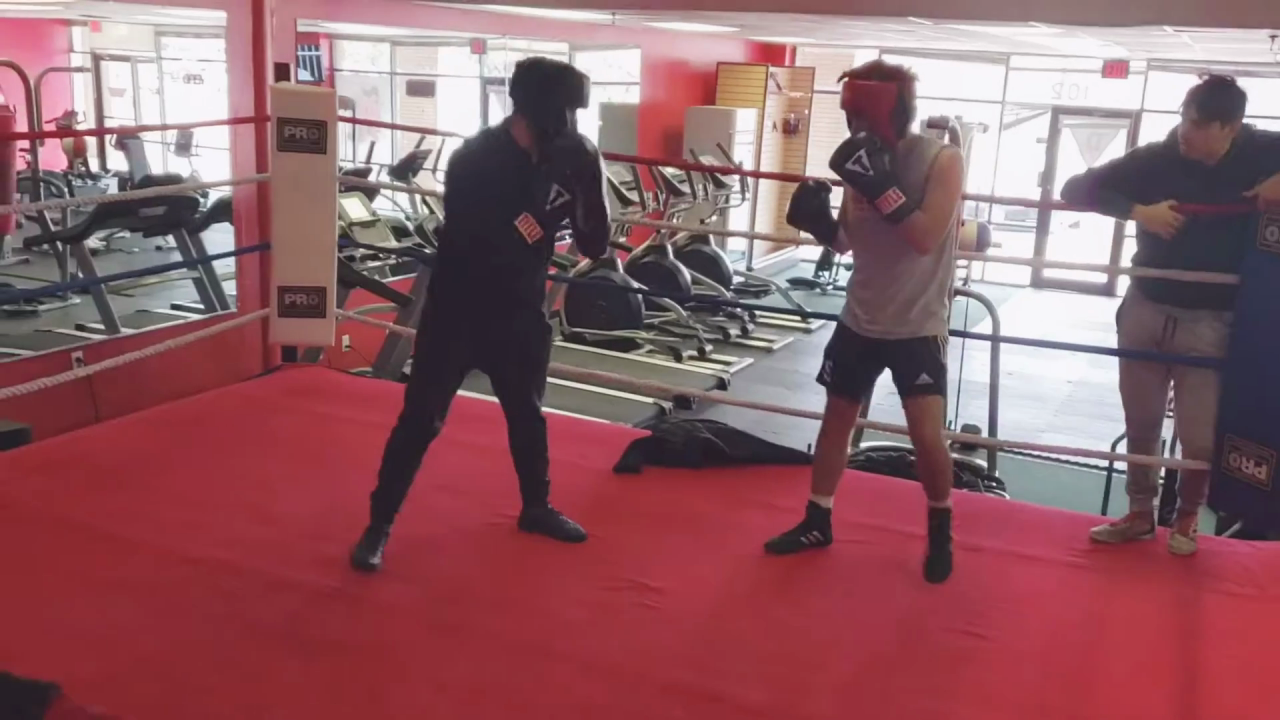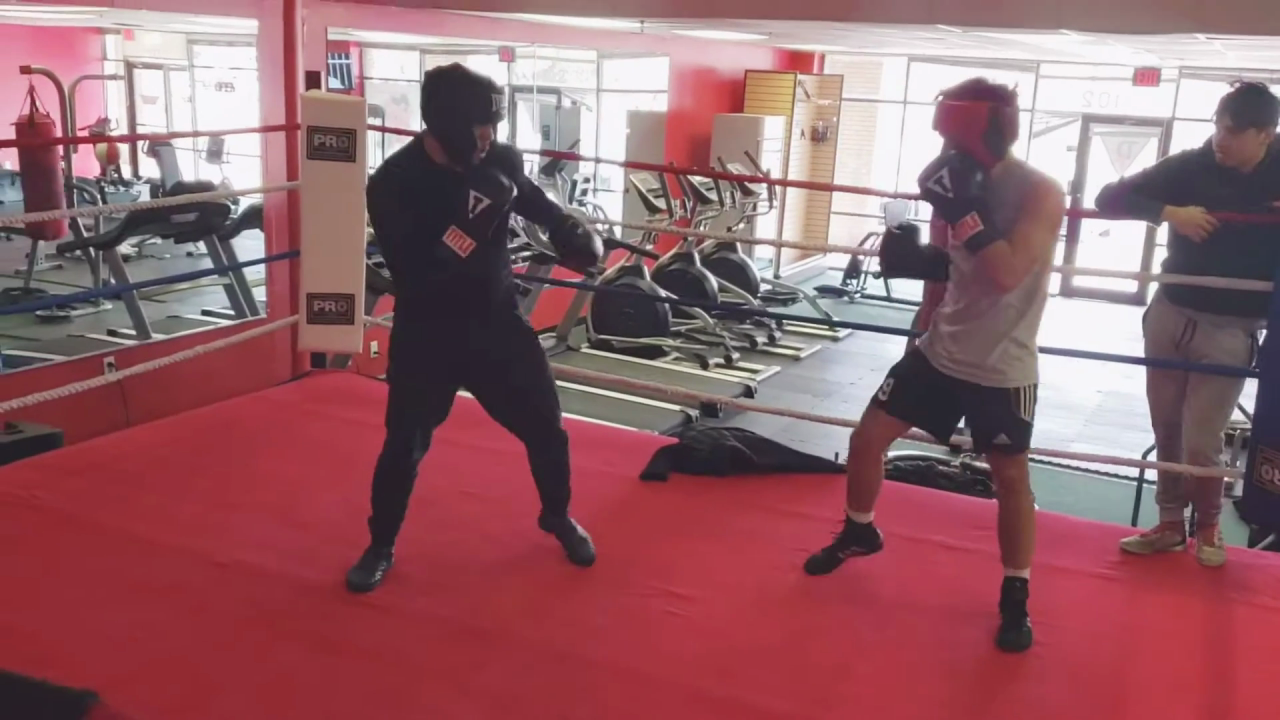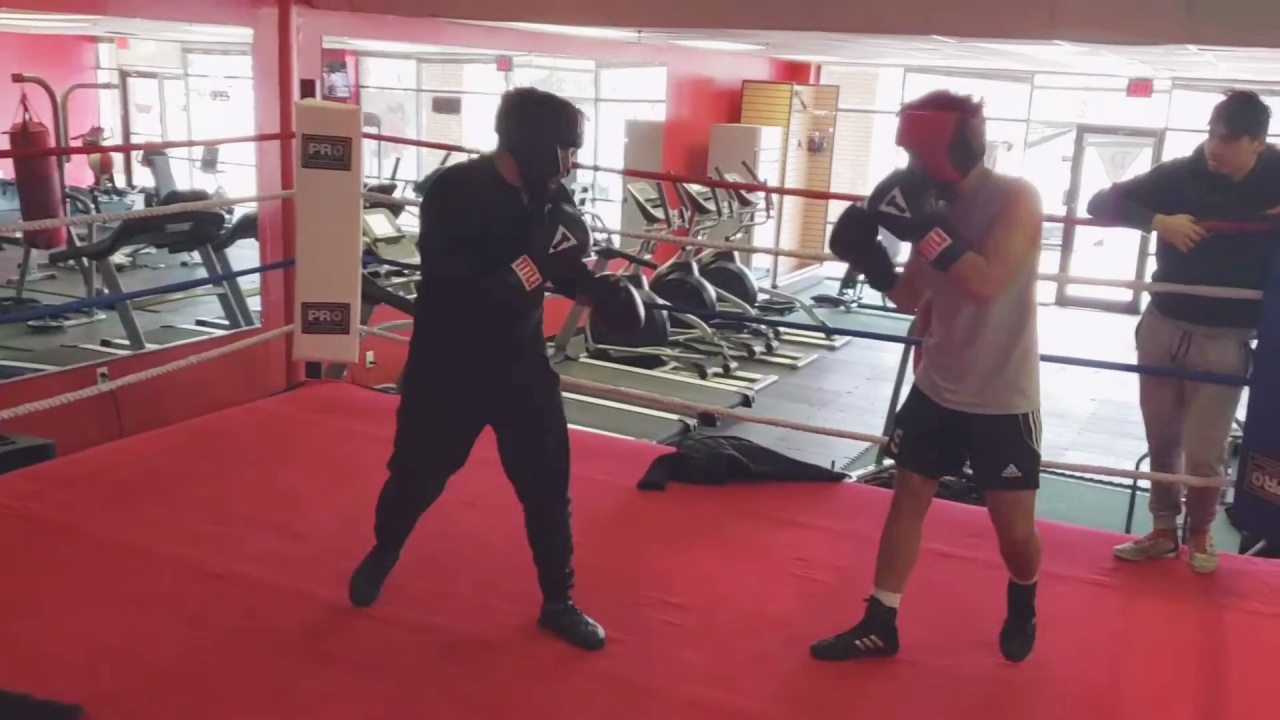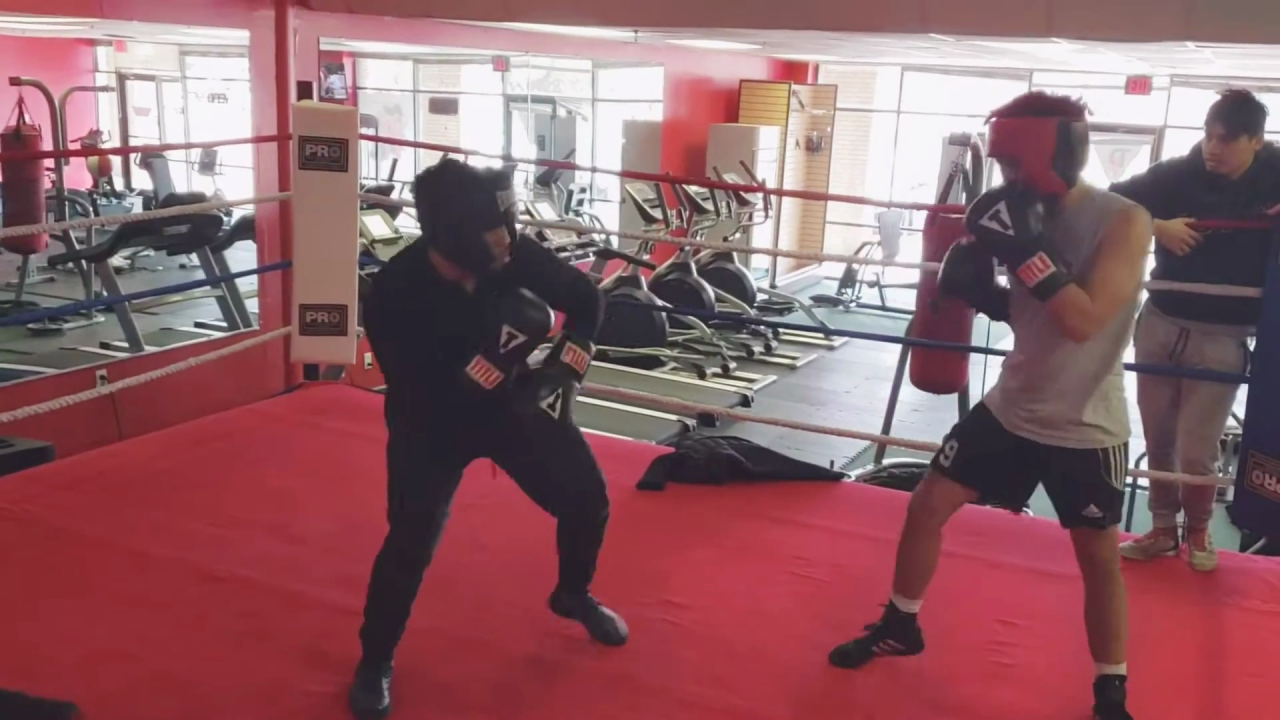
dt=0.5s
person 1, frame 1
left shoulder: (942, 160)
right shoulder: (864, 165)
left elbow: (926, 239)
left wrist: (881, 186)
right wrist: (818, 220)
left hip: (918, 326)
right hip: (860, 319)
left knee: (927, 434)
right knee: (837, 418)
left ankle: (940, 524)
right ankle: (817, 522)
person 1, frame 2
left shoulder: (1041, 194)
right shoulder: (972, 188)
left elbow: (1007, 273)
left wrist: (961, 212)
right wrist: (921, 259)
left hip: (1000, 367)
right hip: (939, 350)
left knee: (1011, 479)
right knee: (867, 439)
left ankle: (1015, 598)
right ankle: (859, 535)
person 1, frame 3
left shoulder: (1015, 199)
right shoulder: (940, 205)
left elbow: (984, 285)
right elbow: (909, 295)
left wrist: (923, 229)
right wrist: (870, 258)
left hip: (1002, 397)
right hip: (938, 387)
left knee: (1013, 522)
right knee: (908, 498)
left ankle: (1023, 600)
right ankle: (880, 624)
person 1, frame 4
left shoulder: (1124, 222)
right shoulder: (1029, 215)
left elbow: (1084, 320)
left wrist: (1023, 250)
right wrist: (980, 290)
left hip: (1085, 428)
right hip: (1009, 409)
left knee: (1099, 561)
right knee: (926, 506)
right ankle: (897, 625)
person 2, frame 1
left shoulder: (559, 161)
right shoulder: (474, 161)
left elbow: (596, 246)
right elbow: (480, 248)
left wrist: (592, 191)
right wrist: (541, 214)
left hip: (519, 310)
right hip: (458, 307)
left knee: (527, 412)
right knee: (421, 417)
left ankle: (536, 506)
right ankle: (379, 524)
person 2, frame 2
left shoulder: (497, 161)
right shoulder: (393, 183)
left elbow: (532, 201)
right elbow: (414, 277)
left wrist: (565, 226)
right wrist: (470, 224)
left hip: (497, 325)
right hip: (428, 336)
left knee: (544, 426)
right knee: (405, 444)
left ankle: (559, 518)
right ankle: (381, 547)
person 2, frame 3
left shoulder: (548, 196)
right shoulder: (453, 194)
left elbow: (564, 270)
right elbow: (459, 297)
left wrist: (603, 291)
right wrist: (538, 260)
left hip: (520, 365)
right hip: (447, 366)
left knee: (548, 488)
right knee: (415, 477)
left ankle: (558, 602)
right ankle: (382, 555)
person 2, frame 4
left shoulder: (515, 255)
right shoulder: (393, 295)
left elbow: (586, 298)
right elbow: (423, 400)
left wrist: (564, 372)
right wrist: (495, 355)
left hip: (516, 403)
right hip: (431, 420)
left knee: (585, 496)
right knee: (411, 541)
left ankle: (573, 595)
right ankle: (373, 664)
person 3, frame 1
right shoulder: (1154, 159)
right elbow: (1077, 189)
right wrist: (1138, 211)
left hip: (1211, 320)
right hip: (1146, 309)
left knee: (1200, 436)
right knee: (1140, 424)
left ankle: (1186, 516)
right ankle: (1140, 512)
person 3, frame 2
right shoulder: (1190, 165)
right elbow: (1110, 197)
right wrist: (1170, 213)
left hip: (1231, 326)
right hip: (1170, 314)
left knee: (1201, 440)
right knee: (1168, 432)
left ankle: (1209, 525)
right ankle: (1171, 524)
person 3, frame 3
right shoulder: (1179, 175)
right elbow: (1102, 203)
right wrist: (1158, 220)
left hip: (1225, 337)
right hip: (1163, 325)
left knee: (1205, 452)
right knee: (1161, 440)
left ankle: (1200, 532)
right ankle: (1163, 530)
person 3, frame 4
right shoulder: (1177, 173)
right wrist: (1157, 225)
left hip: (1224, 334)
right hip: (1161, 322)
left knee: (1198, 449)
right knee: (1159, 438)
left ankle: (1199, 530)
right ankle: (1164, 528)
